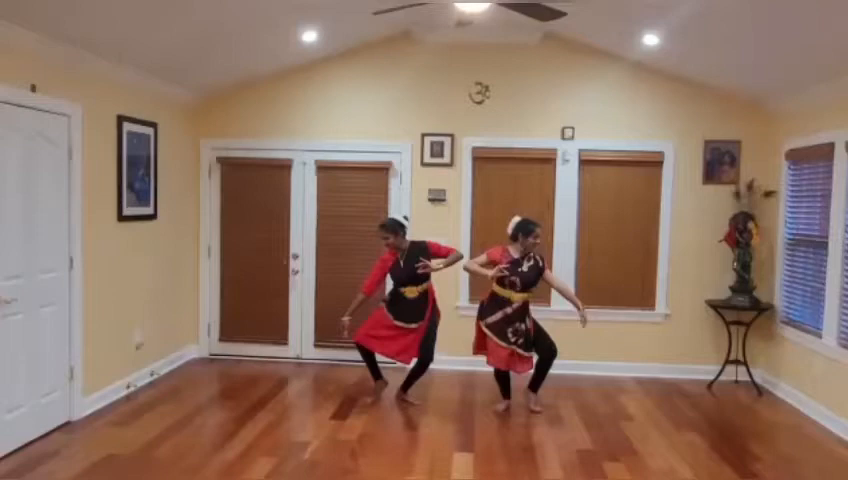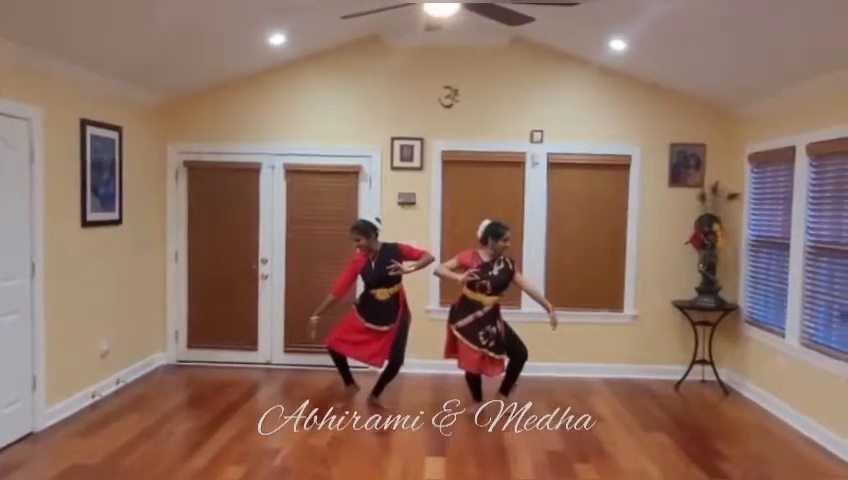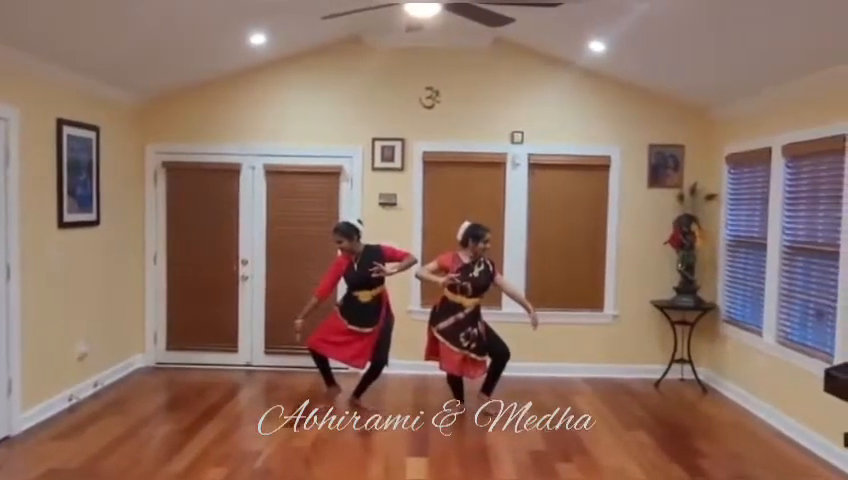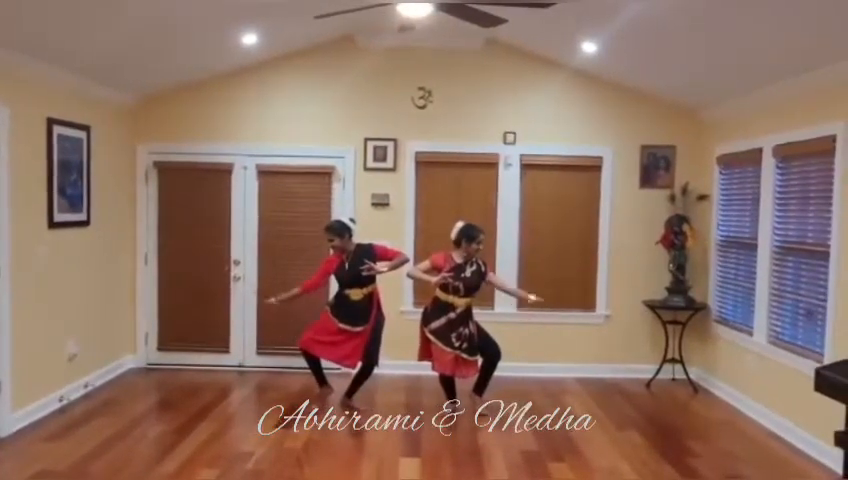
dt=1s
person 1, frame 1
left shoulder: (536, 261)
right shoulder: (499, 254)
left elbow: (557, 284)
right elbow: (468, 265)
left wrist: (578, 305)
right wrist: (489, 273)
left hip: (520, 315)
right hip: (496, 314)
left knee: (549, 351)
right knee: (501, 359)
left ankle: (532, 391)
right ankle: (505, 398)
person 1, frame 2
left shoulder: (506, 264)
right shoulder: (470, 257)
left elbow: (527, 287)
right elbow: (438, 269)
left wrist: (549, 308)
right wrist: (459, 277)
left hip: (491, 318)
right hip: (467, 316)
left knee: (520, 353)
right knee: (472, 362)
left ankle: (503, 394)
right ankle: (477, 401)
person 1, frame 3
left shoulder: (486, 265)
right shoulder: (451, 259)
left elbow: (507, 288)
right elbow: (420, 272)
left wrist: (529, 308)
right wrist: (440, 280)
left hip: (472, 320)
right hip: (448, 319)
left knee: (502, 353)
right knee: (453, 363)
left ankle: (485, 394)
right ankle: (459, 403)
person 1, frame 4
left shoulder: (479, 266)
right shoulder: (443, 259)
left elbow: (500, 284)
right elbow: (411, 271)
left wrist: (527, 297)
right wrist: (433, 279)
left hip: (464, 319)
right hip: (440, 319)
left knee: (493, 353)
right knee: (446, 363)
left ankle: (477, 394)
right ankle: (452, 403)
person 2, frame 1
left shoulder: (424, 248)
right shoulder: (387, 259)
left elbow: (457, 254)
right elbow: (368, 288)
left wrist: (438, 266)
right wrist: (347, 315)
left hip: (423, 310)
right hip: (395, 307)
left knee: (426, 357)
right knee: (362, 339)
left ankle: (402, 392)
right ankle: (379, 381)
person 2, frame 2
left shoulder: (395, 250)
right shoulder: (358, 260)
left elbow: (429, 257)
right elbow: (338, 289)
left wrist: (410, 269)
right wrist: (316, 315)
left hip: (394, 313)
right hip: (366, 310)
left knee: (396, 360)
right knee: (334, 343)
left ankle: (374, 396)
right ankle: (350, 385)
person 2, frame 3
left shoulder: (378, 252)
right shoulder: (341, 262)
left elbow: (412, 258)
right elbow: (322, 291)
left wrist: (392, 270)
right wrist: (301, 318)
left hip: (377, 314)
right hip: (349, 312)
left knee: (379, 361)
right knee: (315, 343)
left ankle: (356, 397)
right ankle: (331, 386)
person 2, frame 4
left shoulder: (370, 250)
right shoulder: (333, 261)
left elbow: (403, 257)
right elbow: (309, 284)
left wrist: (383, 268)
right wrist: (279, 299)
left hip: (368, 313)
right hip: (340, 310)
left knee: (369, 361)
right knee: (307, 344)
left ankle: (347, 398)
right ankle: (324, 386)
